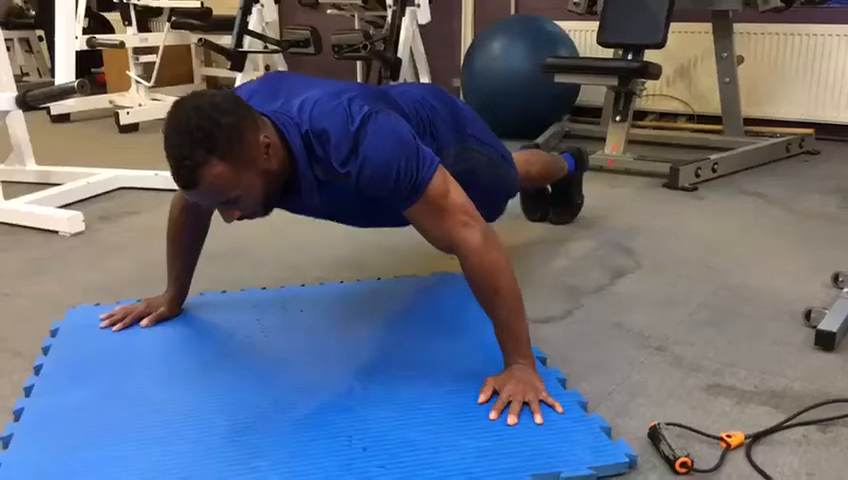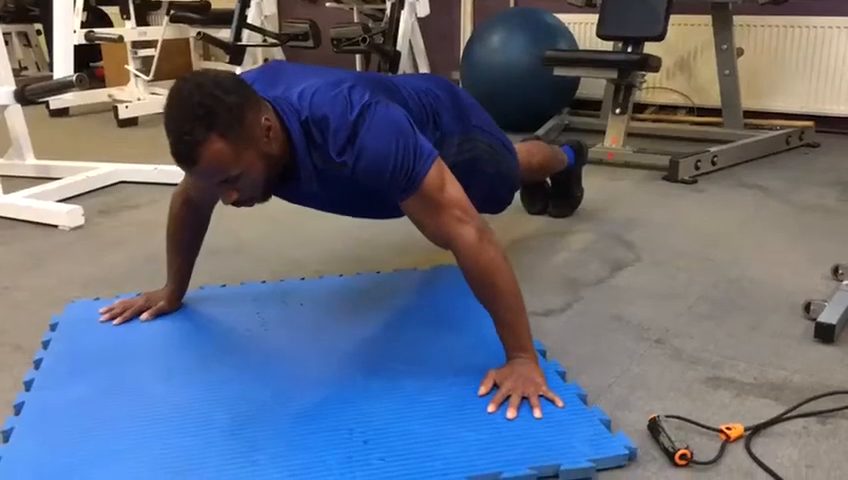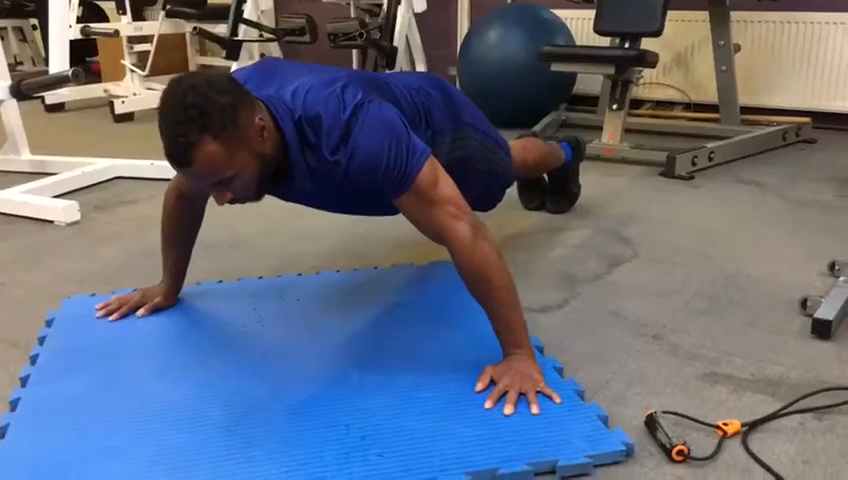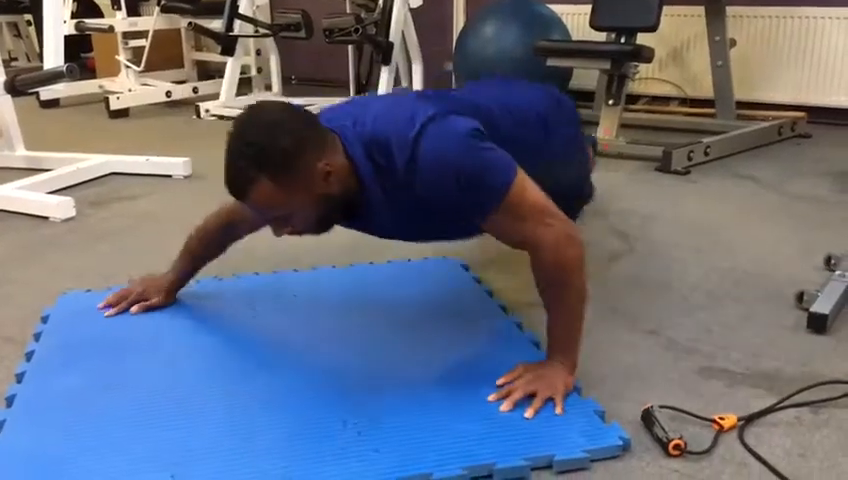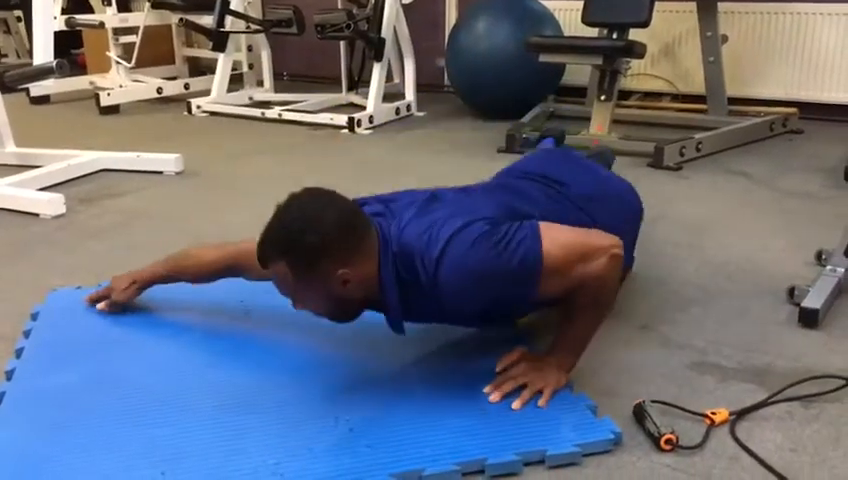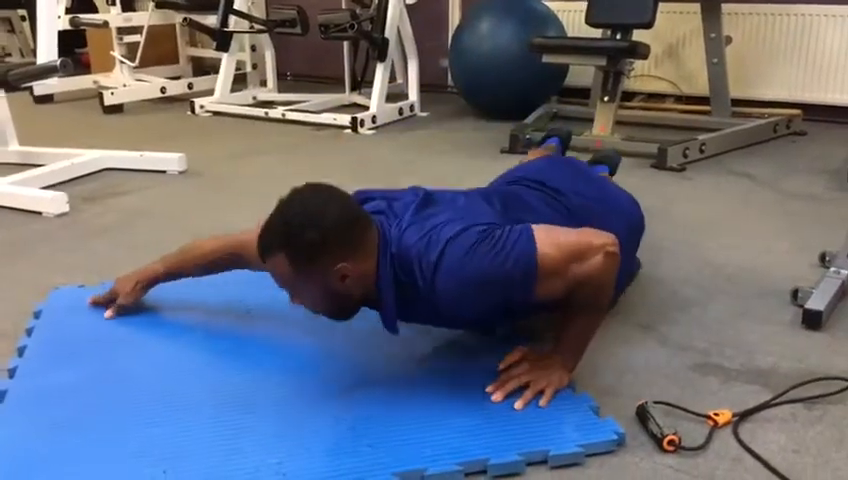
dt=0.5s
person 1, frame 1
left shoulder: (360, 145)
right shoulder: (227, 133)
left elbow: (473, 239)
right elbow: (189, 208)
left wrist: (520, 364)
right wrist: (173, 296)
left hip: (444, 139)
right hip: (398, 164)
left knee: (508, 180)
right knee: (505, 179)
left ankle: (566, 165)
right ankle: (557, 167)
person 1, frame 2
left shoulder: (359, 132)
right shoulder: (224, 126)
left elbow: (468, 235)
right elbow: (190, 201)
left wrist: (522, 359)
right wrist: (172, 290)
left hip: (447, 129)
right hip: (402, 139)
left knee: (507, 173)
right knee: (510, 170)
left ankle: (565, 159)
right ankle: (547, 172)
person 1, frame 3
left shoulder: (352, 132)
right shoulder: (218, 125)
left elbow: (462, 233)
right elbow: (183, 195)
left wrist: (519, 356)
right wrist: (169, 286)
left hip: (437, 126)
right hip: (392, 138)
left knee: (501, 170)
left ankle: (562, 155)
right ankle: (541, 164)
person 1, frame 4
left shoulder: (430, 154)
right shoulder: (293, 162)
left elbow: (557, 238)
right elbow: (230, 219)
left wrist: (560, 363)
right wrist: (171, 280)
left hip: (541, 125)
right hip: (478, 110)
left knee: (568, 189)
left ankle: (582, 157)
person 1, frame 5
left shoulder: (455, 271)
right shoulder: (355, 233)
left elbow: (605, 252)
right elbow: (234, 254)
left wrist: (558, 360)
right wrist: (144, 276)
left hip: (597, 212)
right hip: (526, 186)
left ankle: (571, 161)
right ankle: (547, 150)
person 1, frame 6
left shoulder: (453, 272)
right shoulder: (356, 226)
left elbow: (599, 251)
right elbow: (237, 245)
left wrist: (560, 359)
right wrist: (148, 274)
left hip: (600, 218)
right hip: (526, 195)
left ankle: (599, 170)
right ankle: (550, 147)
